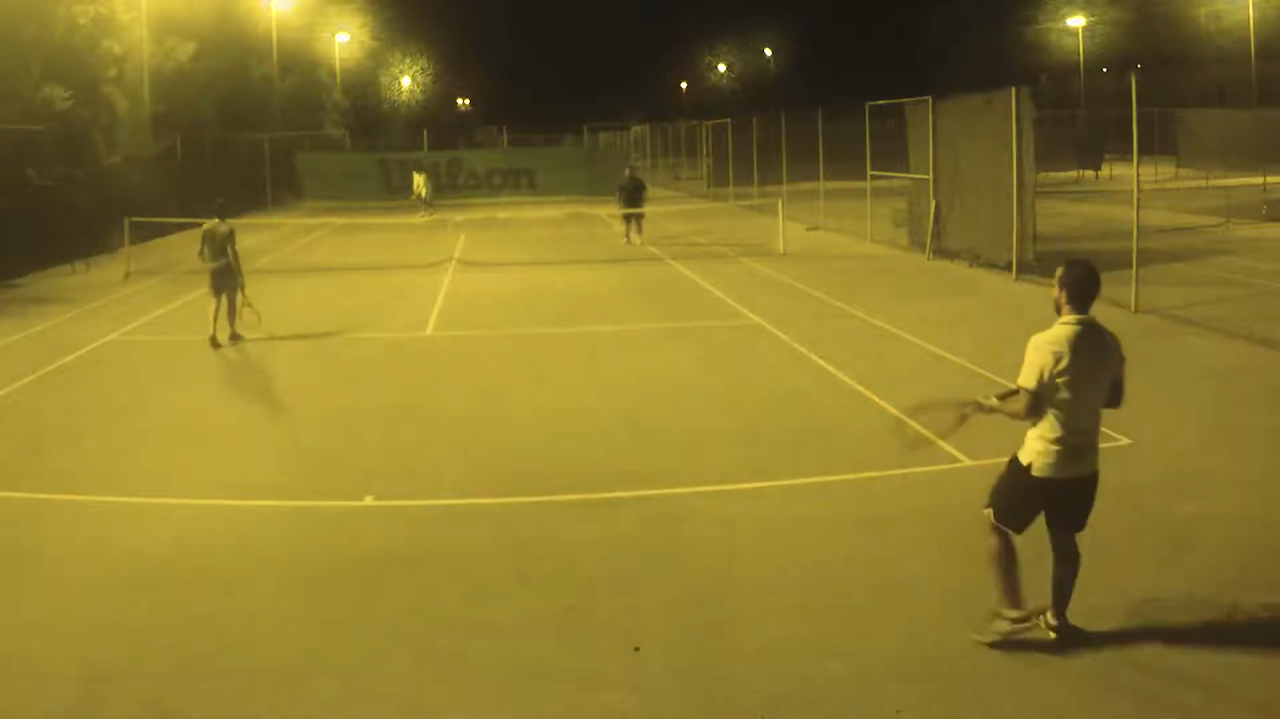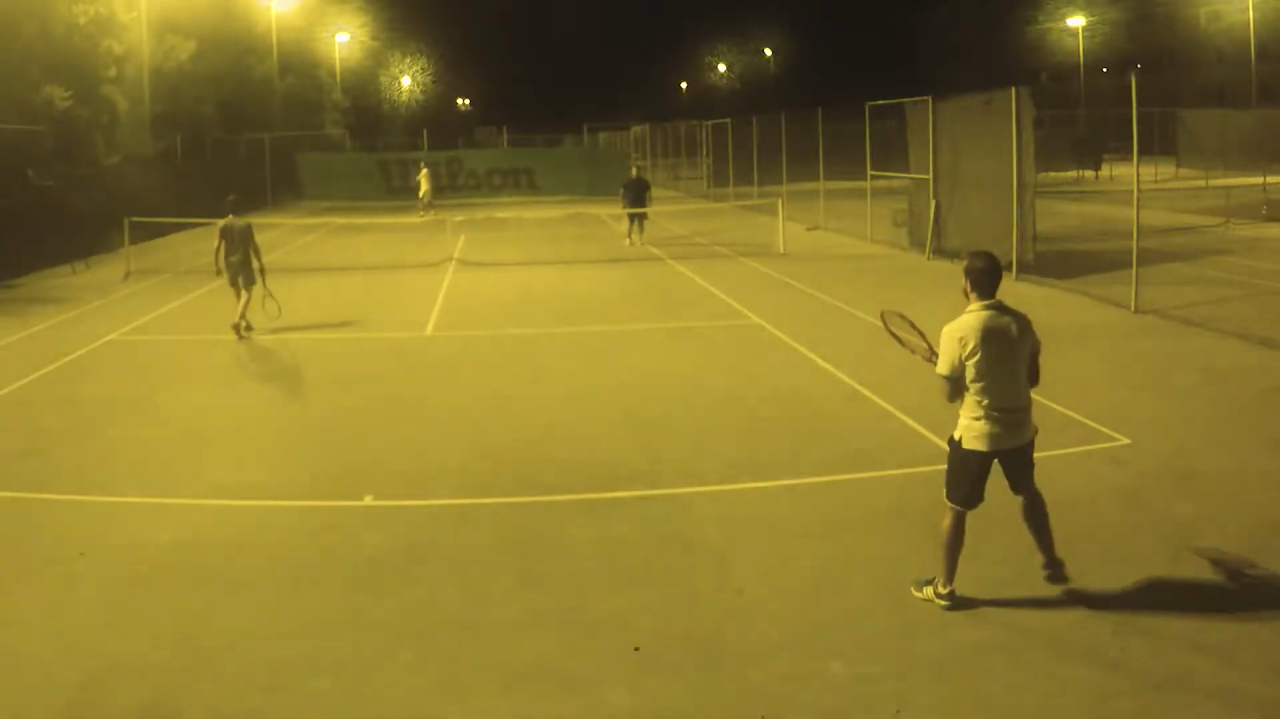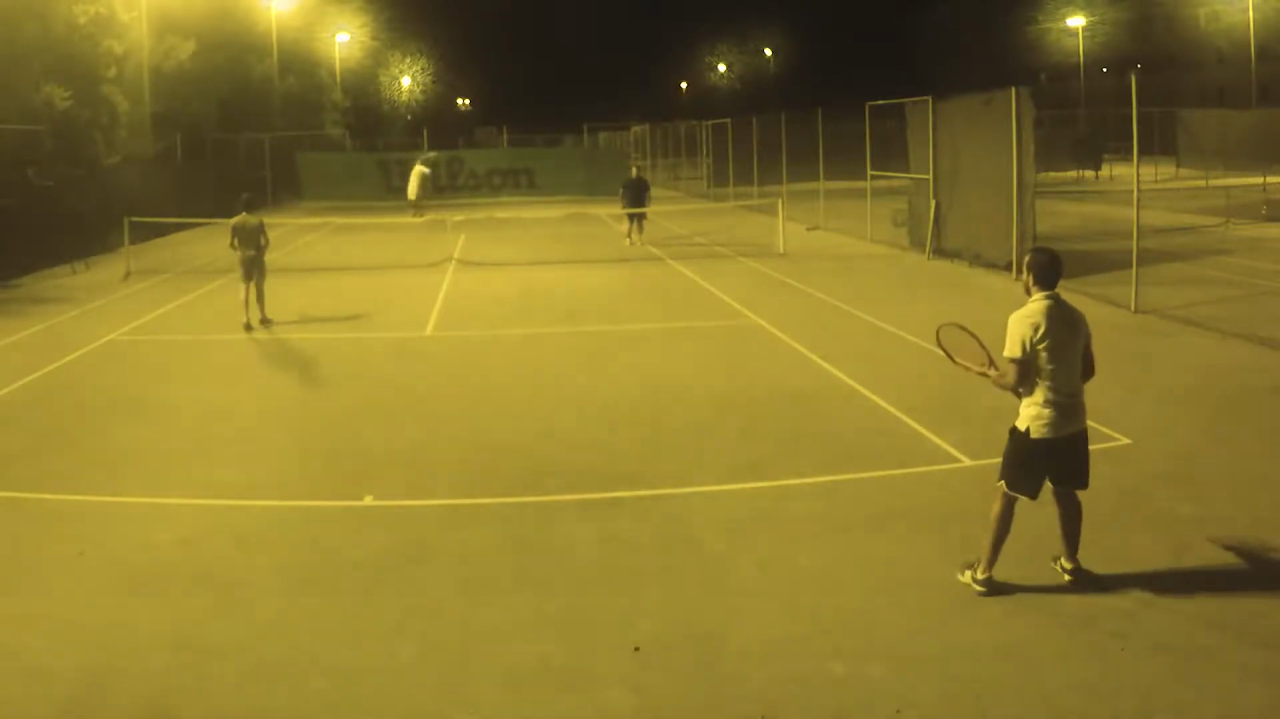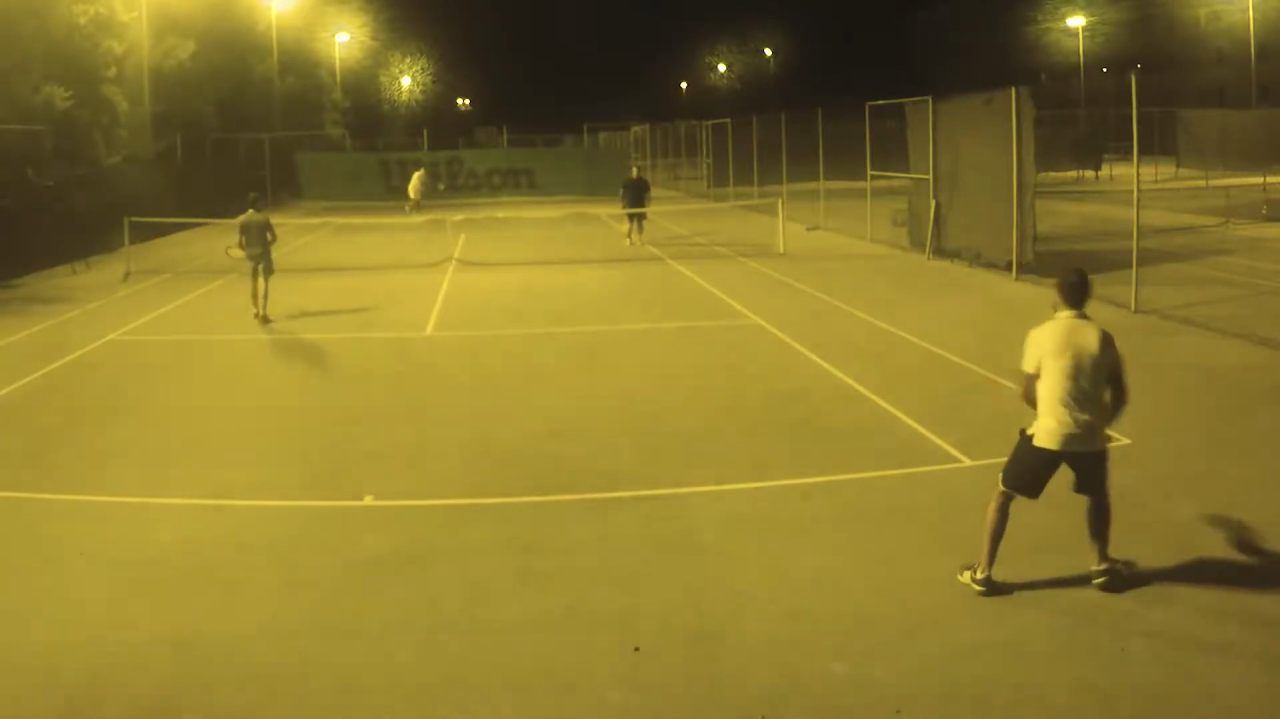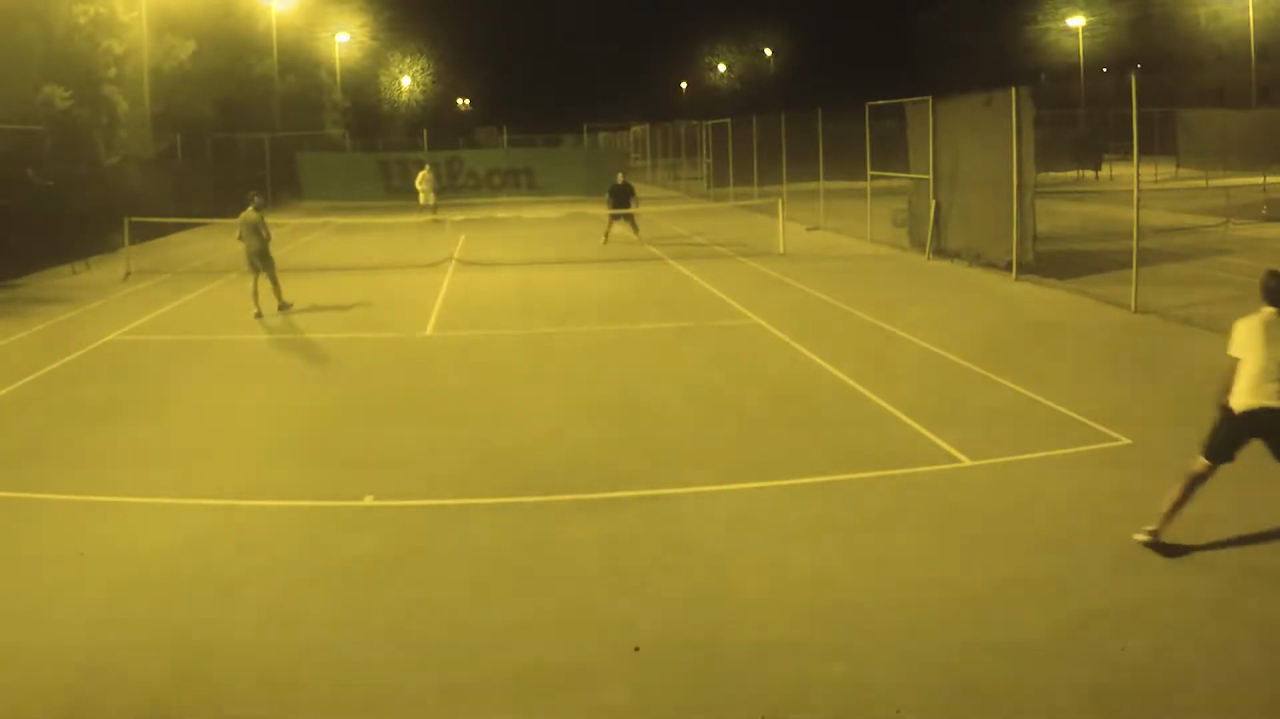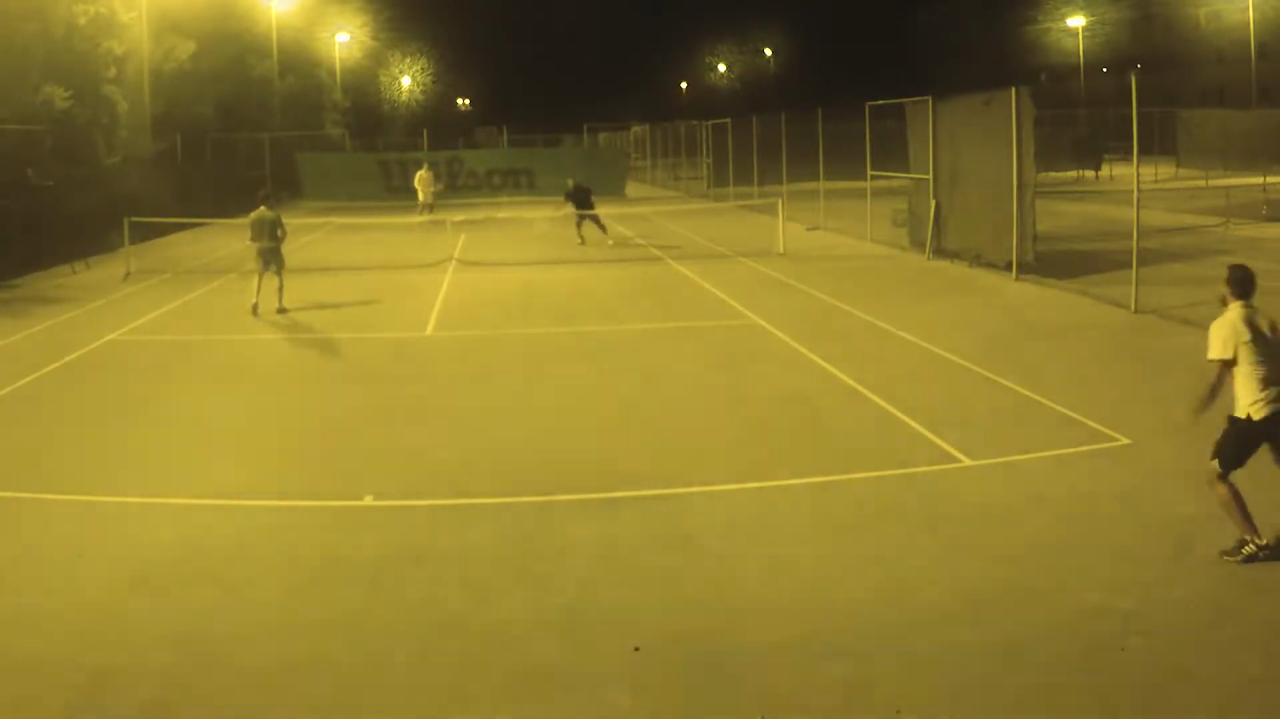
dt=0.7s
person 1, frame 1
left shoulder: (1046, 344)
right shoulder: (1110, 343)
left elbow: (1028, 410)
right elbow: (1115, 399)
left wrist: (997, 404)
left hip: (1042, 461)
right hip: (1085, 461)
left knee: (997, 525)
right knee: (1063, 537)
left ankle: (1014, 611)
right ankle: (1057, 617)
person 1, frame 2
left shoulder: (956, 332)
right shoulder: (1021, 323)
left elbow: (950, 394)
right elbow: (1032, 379)
left wrist: (945, 368)
left hip: (975, 435)
right hip: (1019, 429)
left knee: (956, 509)
right knee: (1028, 492)
left ankle: (945, 587)
right ankle: (1051, 563)
person 1, frame 3
left shoulder: (1023, 319)
right shoulder: (1076, 316)
left elbow: (1015, 381)
right elbow: (1088, 370)
left wrist: (995, 376)
left hip: (1037, 425)
right hip: (1073, 421)
left knee: (1007, 495)
right knee: (1066, 493)
left ankle: (982, 572)
right ankle: (1070, 563)
person 1, frame 4
left shoulder: (1041, 336)
right shoulder: (1103, 338)
left elbow: (1029, 394)
right elbow: (1119, 397)
left hip: (1047, 434)
right hip: (1090, 437)
left knee: (1002, 496)
right knee: (1098, 495)
left ankle: (984, 572)
right ankle: (1103, 564)
person 1, frame 5
left shoulder: (1245, 326)
left elbow: (1233, 373)
left wrist: (1222, 401)
left hip: (1243, 407)
left knee: (1200, 471)
left ankle: (1158, 529)
person 1, frame 6
left shoulder: (1223, 325)
left elbow: (1219, 378)
left wrist: (1202, 405)
left hip: (1253, 414)
left knee: (1218, 476)
left ankle: (1255, 541)
